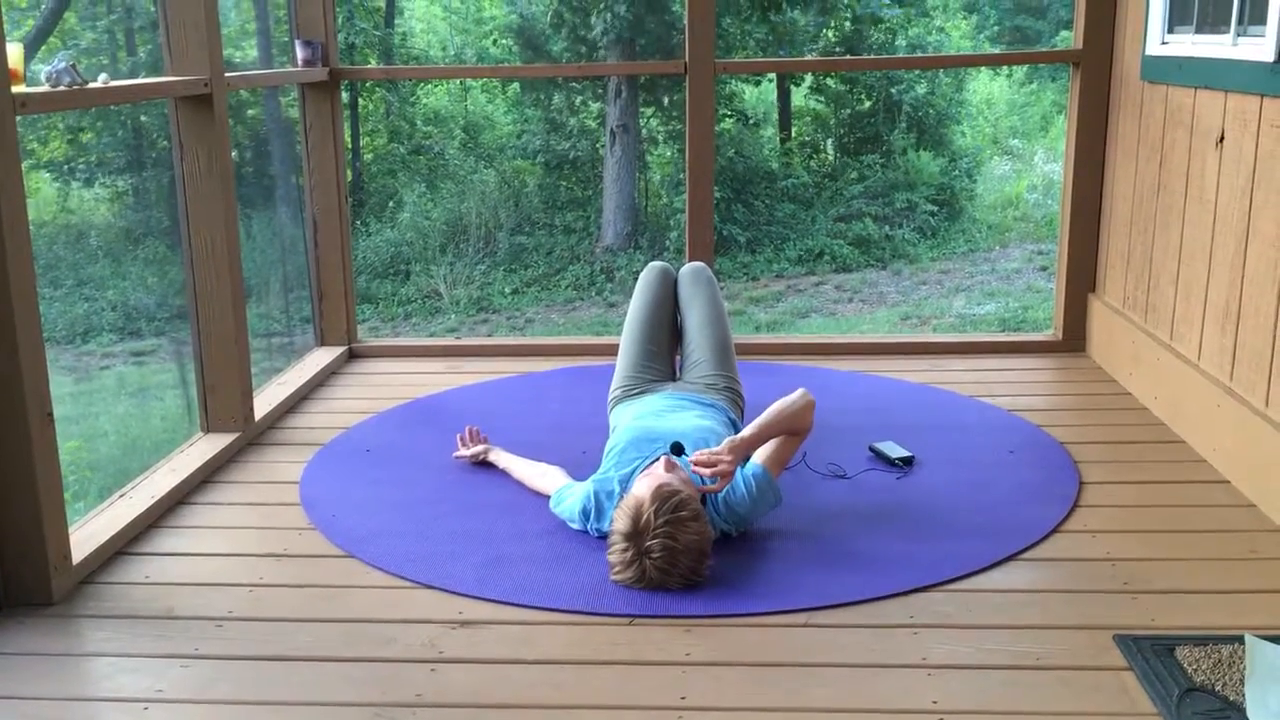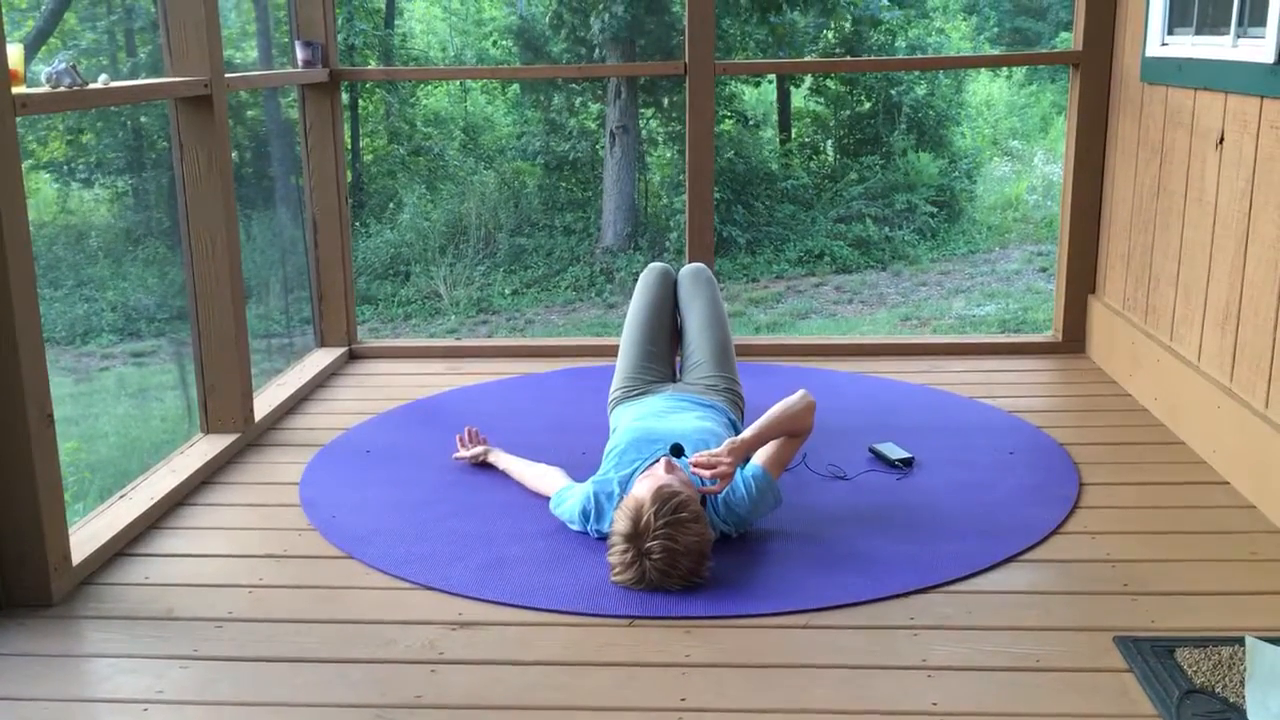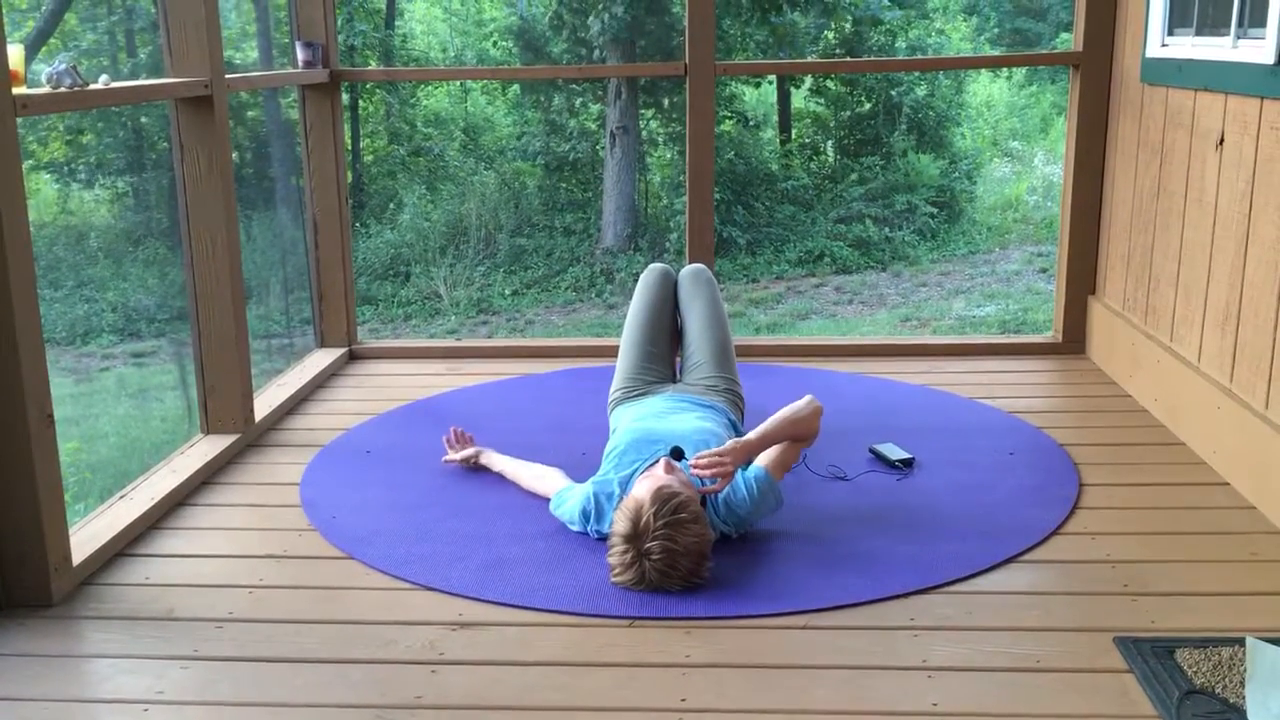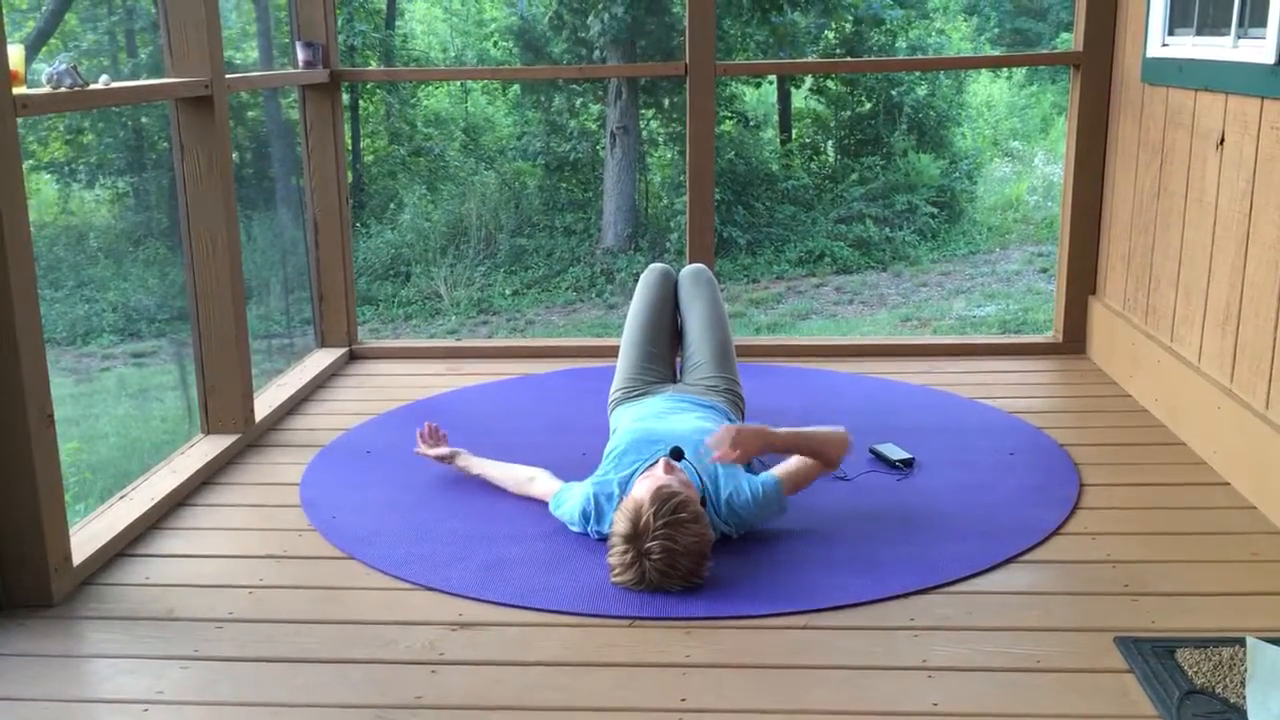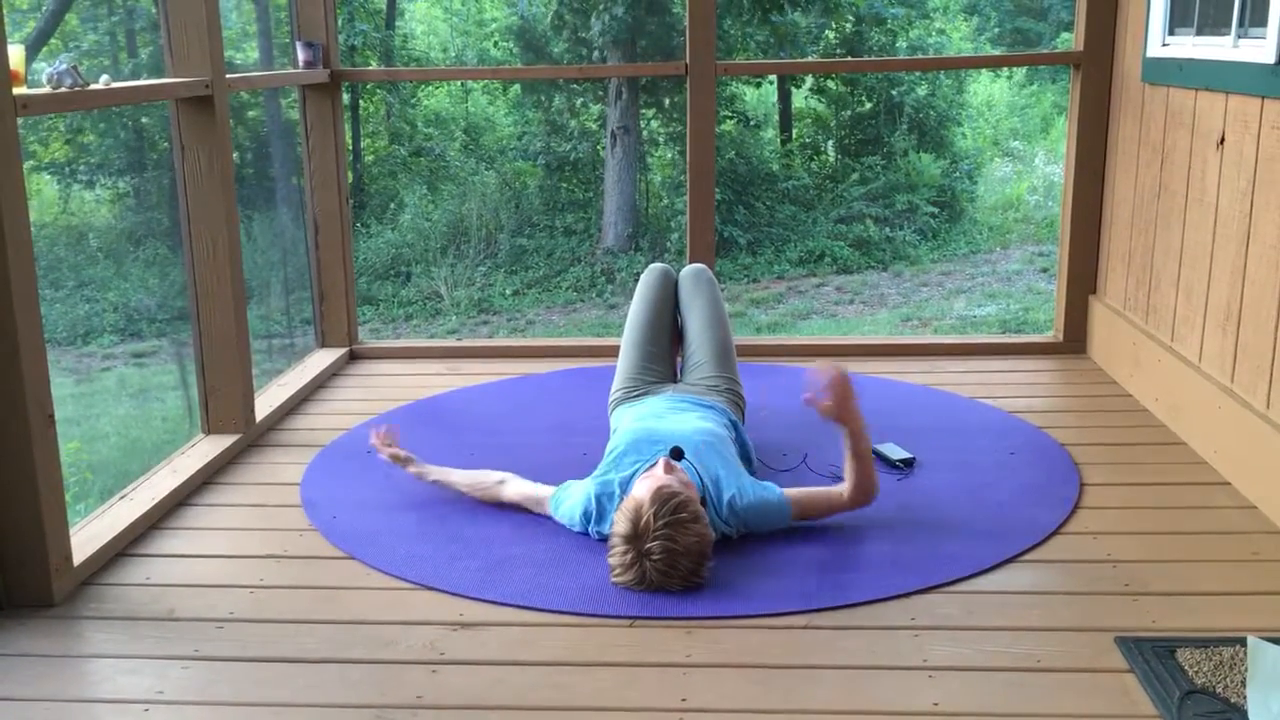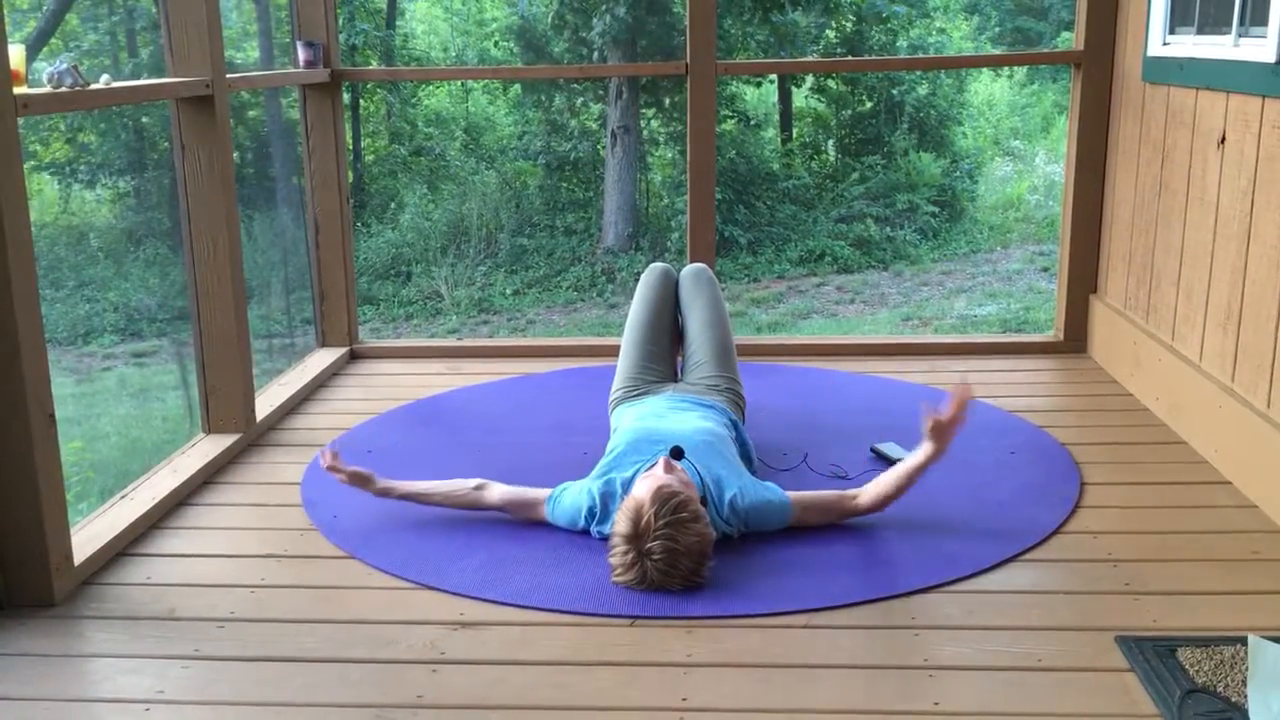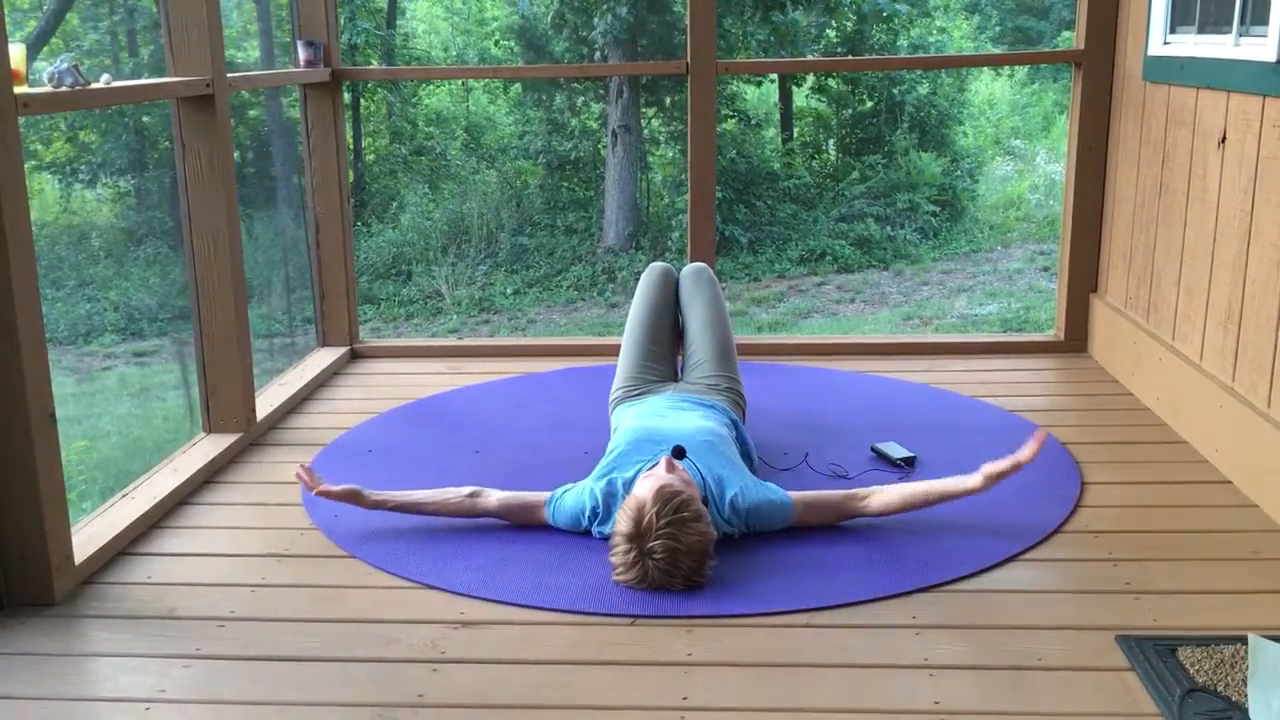
dt=0.2s
person 1, frame 1
left shoulder: (595, 508)
right shoulder: (733, 505)
left elbow: (549, 475)
right elbow: (802, 403)
left wrist: (492, 452)
right wrist: (742, 443)
left hip: (636, 400)
right hip: (712, 402)
left knee: (658, 273)
right knee: (694, 273)
person 1, frame 2
left shoulder: (594, 509)
right shoulder: (733, 506)
left elbow: (549, 475)
right elbow: (804, 403)
left wrist: (491, 453)
right wrist: (742, 445)
left hip: (636, 402)
right hip: (713, 403)
left knee: (658, 274)
right knee: (694, 275)
person 1, frame 3
left shoulder: (593, 509)
right shoulder: (734, 506)
left elbow: (547, 477)
right elbow: (811, 410)
left wrist: (483, 454)
right wrist: (744, 447)
left hip: (636, 403)
right hip: (712, 404)
left knee: (658, 275)
right knee: (694, 275)
person 1, frame 4
left shoulder: (594, 508)
right shoulder: (735, 506)
left elbow: (535, 480)
right elbow: (837, 444)
left wrist: (459, 456)
right wrist: (763, 439)
left hip: (636, 405)
right hip: (712, 403)
left knee: (659, 275)
right knee: (695, 275)
left ankle: (675, 338)
person 1, frame 5
left shoulder: (594, 508)
right shoulder: (737, 506)
left elbow: (506, 486)
right elbow: (859, 493)
left wrist: (416, 464)
right wrist: (847, 418)
left hip: (637, 405)
right hip: (713, 408)
left knee: (659, 276)
right knee: (696, 277)
person 1, frame 6
left shoulder: (596, 506)
right shoulder: (736, 505)
left elbow: (486, 493)
right elbow: (864, 499)
left wrist: (381, 485)
right wrist: (932, 447)
left hip: (638, 404)
right hip: (711, 406)
left knee: (659, 275)
right knee: (695, 276)
person 1, frame 7
left shoulder: (597, 507)
right shoulder: (739, 505)
left elbow: (482, 500)
right elbow: (865, 500)
left wrist: (367, 497)
right wrist: (976, 477)
left hip: (638, 402)
right hip: (713, 405)
left knee: (661, 274)
right knee: (698, 273)
left ankle: (676, 278)
